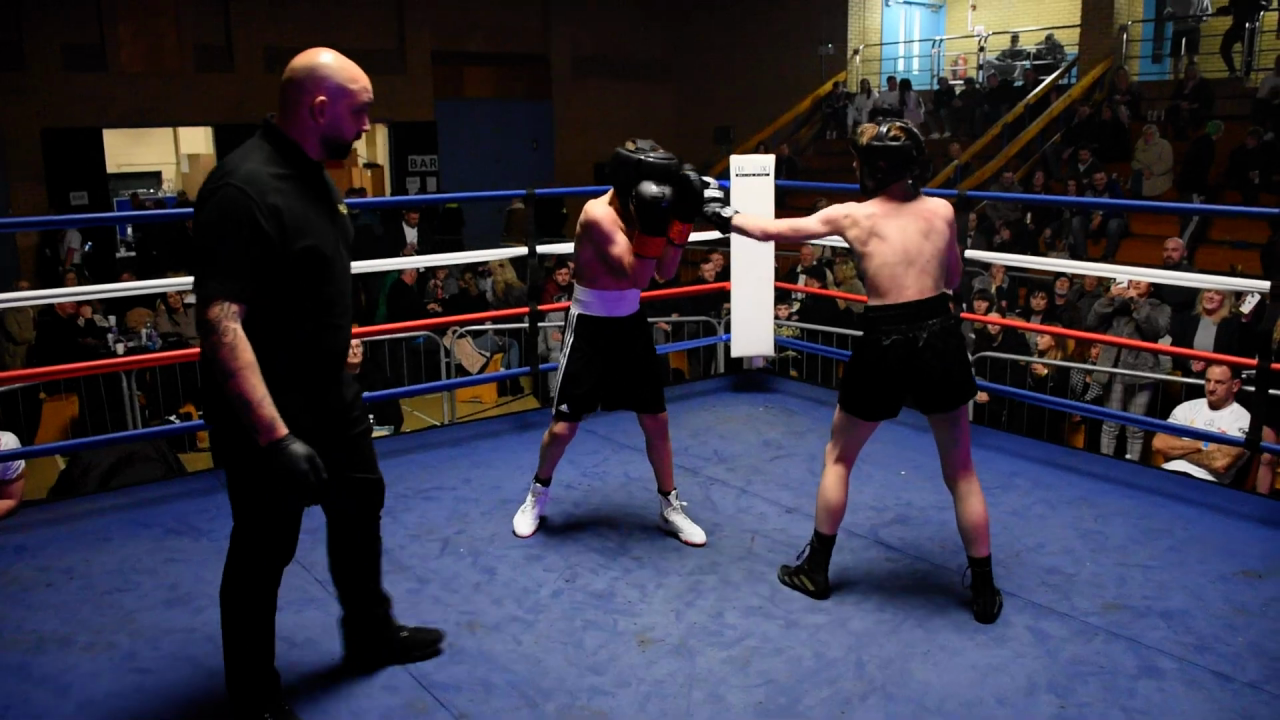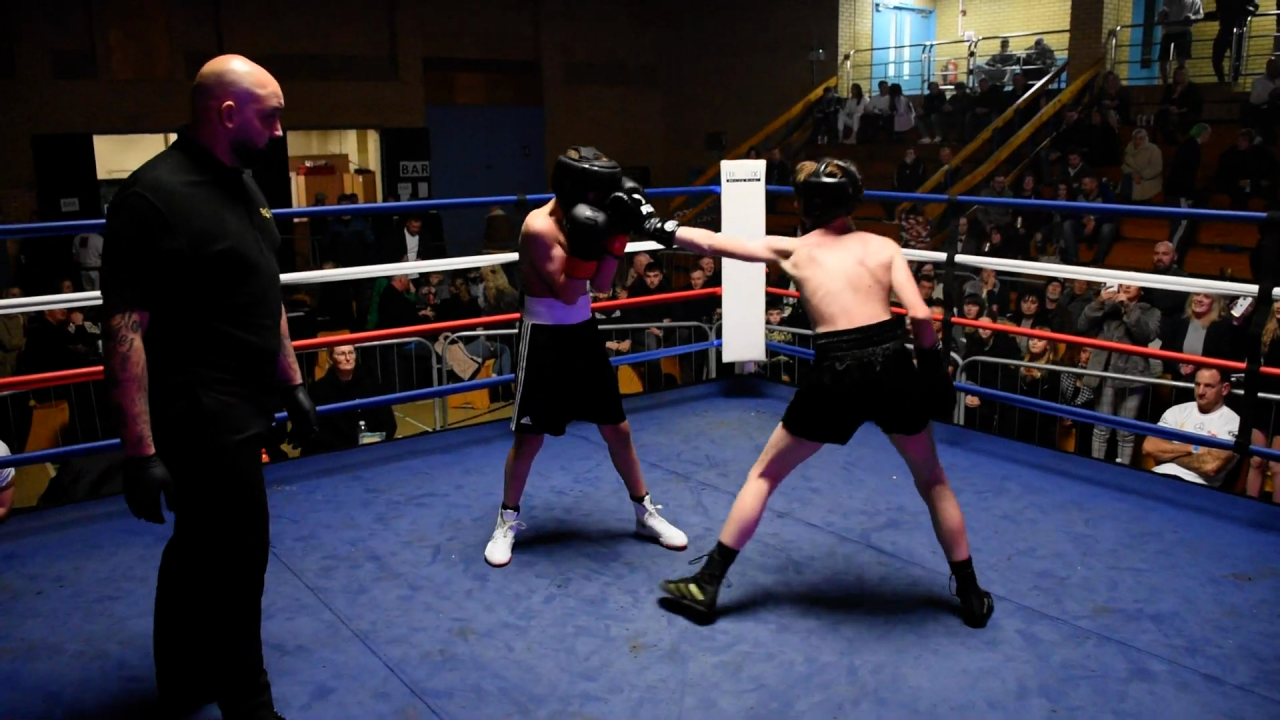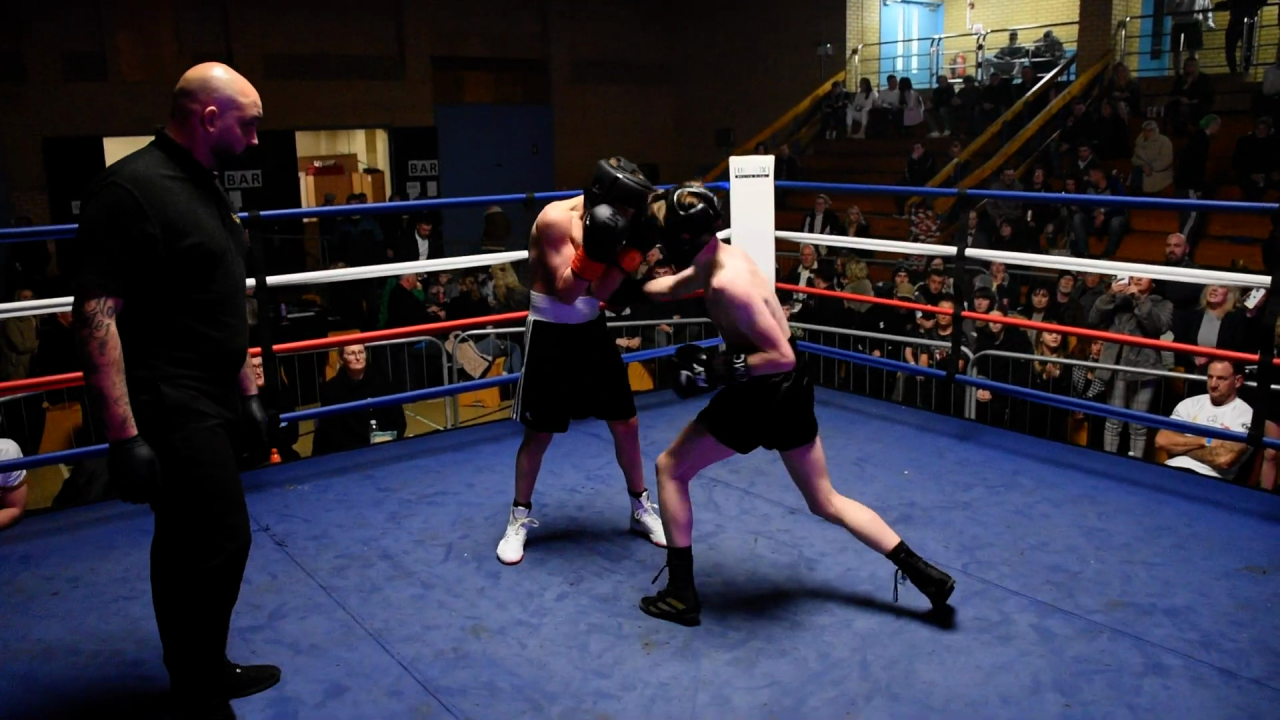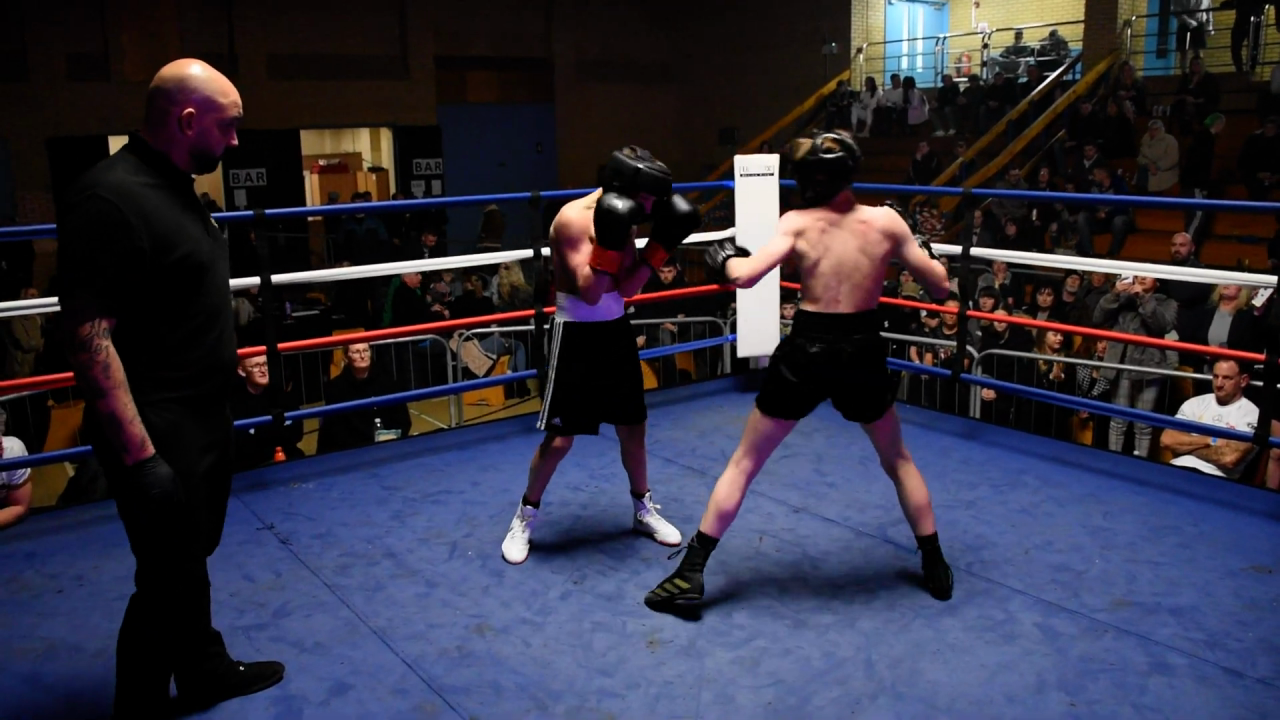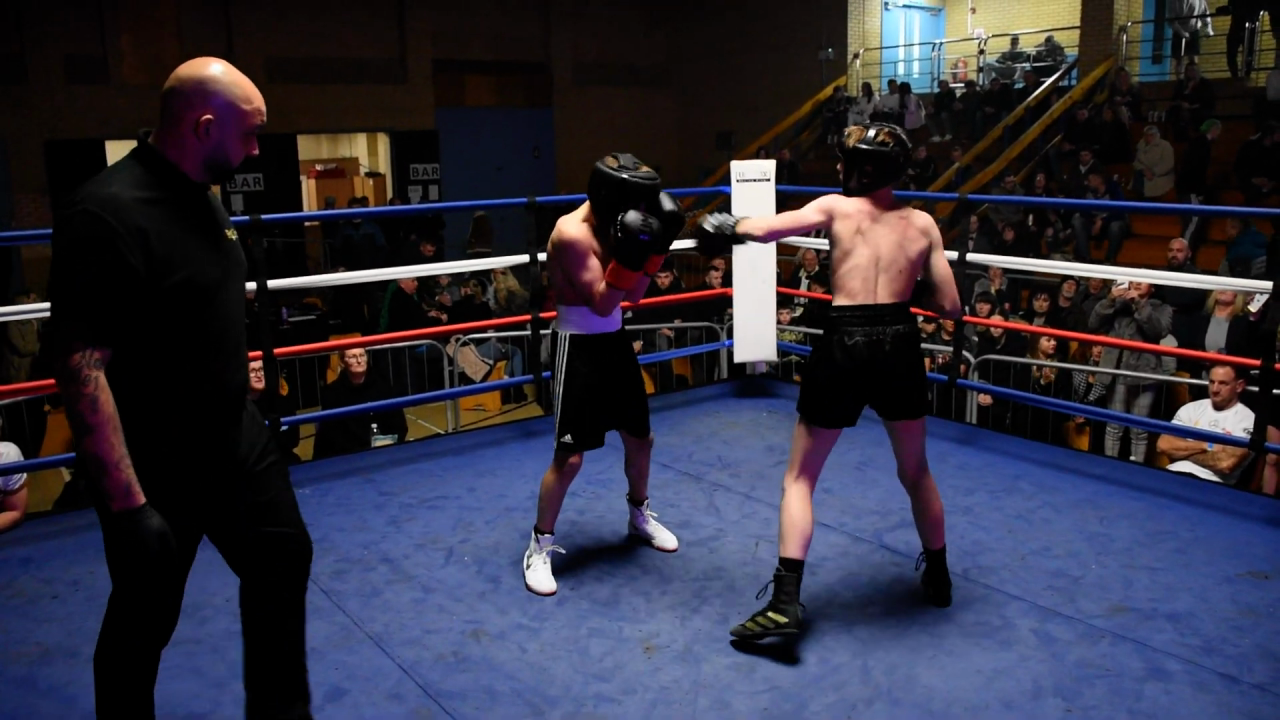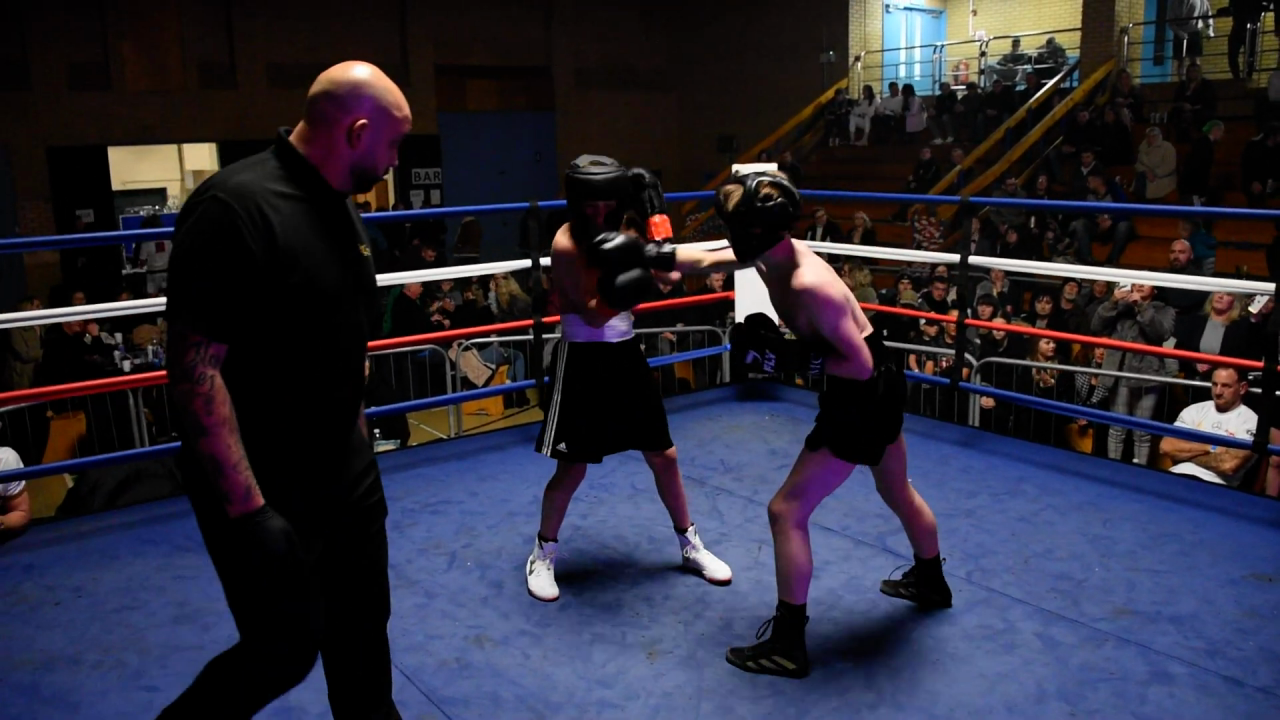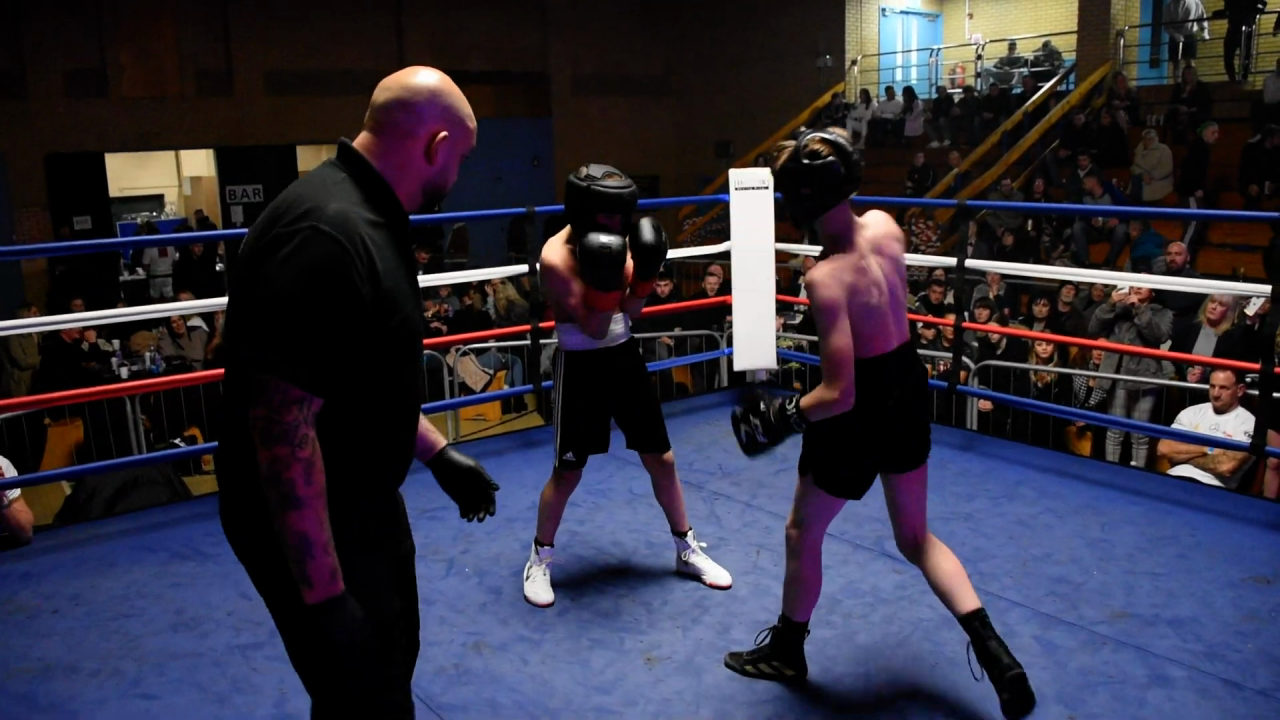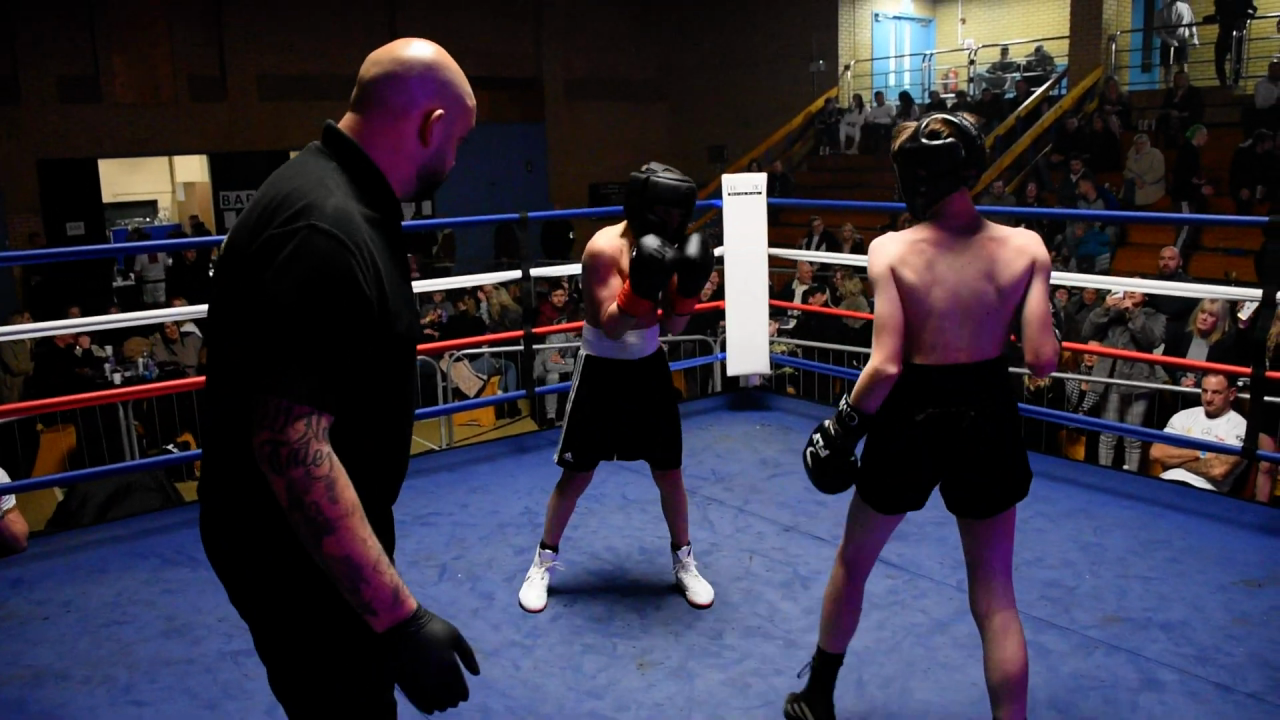
dt=0.4s
person 1, frame 1
left shoulder: (309, 176)
right shoulder: (243, 188)
right elbow: (223, 322)
right wrist: (273, 437)
left hip: (326, 392)
right hip: (263, 410)
left knee: (361, 502)
right knee: (264, 545)
left ankle: (372, 633)
person 1, frame 2
left shoulder: (239, 184)
right shoulder: (156, 196)
right elbow: (125, 331)
left wrist: (292, 384)
right wrist: (141, 451)
left hip: (243, 404)
right hip: (202, 414)
left knee: (202, 545)
right knee: (239, 552)
person 1, frame 3
left shoulder: (203, 187)
right shoulder: (131, 188)
right elbow: (97, 316)
left wrist: (249, 395)
right wrist: (123, 433)
left hip: (210, 401)
right hip: (169, 407)
left knee: (187, 542)
right knee: (218, 545)
person 1, frame 4
left shoulder: (175, 188)
right shoulder: (110, 200)
right elbow: (90, 340)
right wrist: (141, 455)
left hip: (204, 418)
right hip: (158, 432)
left knee: (192, 554)
right knee: (167, 578)
person 1, frame 5
left shoulder: (203, 197)
right shoulder: (108, 215)
right elbow: (81, 372)
right wrist: (131, 502)
left hip: (236, 433)
right hip: (154, 458)
left knee: (282, 564)
right knee: (144, 617)
person 1, frame 6
left shoulder: (338, 209)
right shoulder: (236, 208)
right elbow: (196, 367)
left wrist: (359, 448)
right wrist: (247, 508)
left hip: (338, 464)
right hip: (259, 481)
left knee: (362, 623)
right knee: (284, 647)
person 1, frame 7
left shoulder: (366, 219)
right shoulder: (327, 233)
right elbow: (284, 424)
left wrist: (438, 455)
right wrist: (322, 591)
left hip: (363, 502)
right hip: (310, 526)
left knee: (390, 661)
person 1, frame 8
left shoulder: (345, 205)
right shoulder: (320, 230)
right elbow: (291, 447)
right wrist: (398, 616)
left hip: (334, 531)
right hip: (300, 547)
person 2, frame 1
left shoulder: (851, 216)
right shoulder: (942, 211)
left elbow: (771, 230)
left wrist: (721, 212)
left hip: (886, 346)
right hip: (941, 340)
left knee: (839, 456)
right knee: (960, 471)
left ankle: (815, 568)
right ankle: (983, 589)
person 2, frame 2
left shoulder: (789, 249)
right shoulder: (884, 247)
left elbow: (710, 243)
right elbow: (920, 316)
left wrist: (655, 223)
right wrist: (934, 366)
left hip: (836, 374)
right hip: (891, 365)
left knee: (764, 474)
right knee: (932, 483)
left ankle: (707, 584)
right ankle: (971, 594)
person 2, frame 3
left shoulder: (726, 282)
right shoulder: (719, 256)
left elbow: (781, 356)
right elbow: (679, 284)
left wrist: (715, 370)
left hip: (759, 395)
right hip: (791, 392)
left knee: (670, 469)
right knee: (826, 502)
left ankle: (681, 592)
right ankle: (923, 575)
person 2, frame 4
left shoulder: (797, 223)
right shoulder: (888, 222)
left elbow: (745, 276)
right elbow: (943, 290)
left wrist: (721, 259)
right wrist: (911, 253)
left hip: (807, 353)
right hip: (862, 353)
left knee: (743, 462)
right knee: (897, 459)
left ankle: (690, 573)
right ankle: (935, 567)
person 2, frame 5
left shoulder: (838, 209)
right shoulder: (923, 224)
left elbow: (764, 227)
right elbow: (949, 305)
left wrist: (717, 229)
left hip: (843, 352)
right hip: (901, 348)
left knee: (799, 479)
right knee: (915, 474)
left ankle: (784, 606)
right ankle: (937, 578)
person 2, frame 6
left shoulder: (806, 283)
right shoulder: (777, 253)
left elbow: (861, 366)
right elbow: (709, 261)
left wrist: (788, 356)
right wrist: (647, 253)
left hip: (865, 395)
right hip: (882, 388)
left knee: (787, 510)
right knee: (896, 490)
left ankle: (789, 642)
right ankle: (930, 581)
person 2, frame 7
left shoulder: (827, 276)
right shoulder: (880, 226)
left elbow: (838, 391)
left wrist: (779, 416)
left hip: (859, 414)
right hip: (907, 395)
left knee: (802, 537)
right knee: (916, 538)
left ankle: (785, 649)
right ankle: (1001, 665)
person 2, frame 8
left shoulder: (891, 252)
right shoulder: (1024, 248)
left elbow: (885, 367)
right elbow: (1042, 361)
left wrist: (841, 426)
left hip: (910, 422)
right hip: (987, 422)
left knee: (853, 561)
right knee: (994, 597)
person 3, frame 1
left shoulder: (640, 210)
right shoulder: (598, 215)
left elbow: (666, 270)
right elbow: (637, 277)
left wrist: (682, 216)
right wrist: (652, 226)
left hip: (631, 325)
right hip: (590, 327)
left knee: (656, 421)
right knee: (563, 427)
left ankle: (670, 506)
right ankle: (537, 493)
person 3, frame 2
left shoulder: (586, 219)
right shoulder: (538, 227)
left elbow: (603, 283)
right elbow: (567, 295)
left wrist: (617, 231)
right wrist: (582, 249)
left hip: (583, 333)
right hip: (544, 338)
left knee: (616, 428)
right knee: (528, 438)
left ankle: (645, 512)
right ankle: (507, 521)
person 3, frame 3
left shoulder: (609, 226)
right shoulder: (555, 219)
left elbow: (602, 293)
right elbow: (565, 292)
left wrist: (634, 247)
right wrist: (593, 250)
left hip: (592, 331)
right hip: (550, 334)
left knee: (626, 424)
right knee: (538, 434)
left ankle: (642, 509)
right ankle: (519, 519)
person 3, frame 4
left shoulder: (621, 220)
right shoulder: (573, 219)
left elbow: (628, 288)
right elbow: (589, 292)
left wrist: (664, 241)
right wrist: (612, 242)
left hip: (616, 331)
right hip: (577, 336)
left knee: (633, 428)
right knee: (559, 440)
left ankle: (644, 508)
right ankle: (525, 515)
person 3, frame 5
left shoulder: (613, 226)
right shoulder: (572, 233)
left elbow: (633, 296)
right elbow: (602, 305)
left wrist: (654, 245)
right wrist: (627, 259)
left hip: (614, 342)
right hip: (579, 348)
left knee: (639, 437)
right knee: (570, 457)
left ankle: (638, 513)
right ankle: (540, 546)
person 3, frame 6
left shoulder: (623, 226)
right shoulder: (565, 245)
right elbow: (594, 316)
left wrist: (654, 213)
left hip: (625, 352)
right hip: (581, 360)
left knee: (664, 455)
right knee: (571, 468)
left ankle: (691, 545)
right ankle: (543, 554)
person 3, frame 7
left shoulder: (614, 242)
right shoulder: (556, 257)
left elbow: (632, 313)
right elbow: (593, 328)
left wrist: (646, 272)
right wrist: (602, 281)
left hip: (623, 354)
right hip: (580, 363)
left knee: (661, 459)
right knee: (568, 471)
left ankle: (688, 549)
right ankle: (539, 559)
person 3, frame 8
left shoulder: (668, 251)
right shoulder: (604, 248)
left elbow: (676, 326)
right elbow: (613, 327)
left wrist: (688, 289)
right wrist: (641, 285)
left hip: (649, 367)
right hip: (601, 370)
left knee: (669, 473)
right knee: (575, 476)
left ankle: (684, 562)
right ankle: (544, 561)
